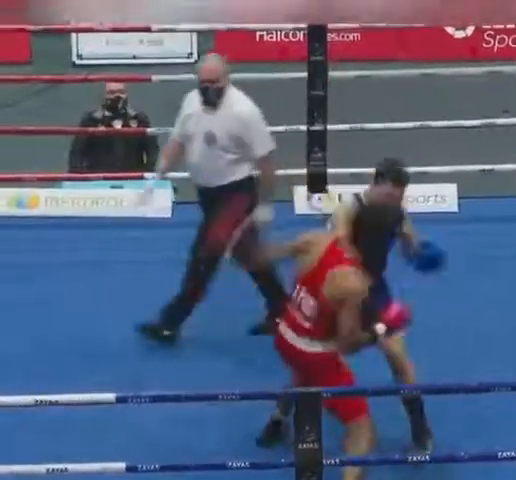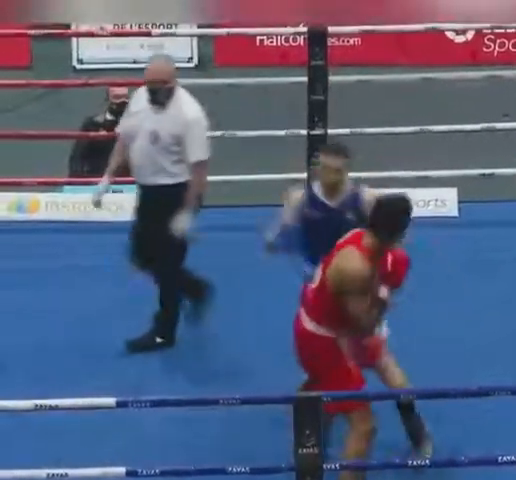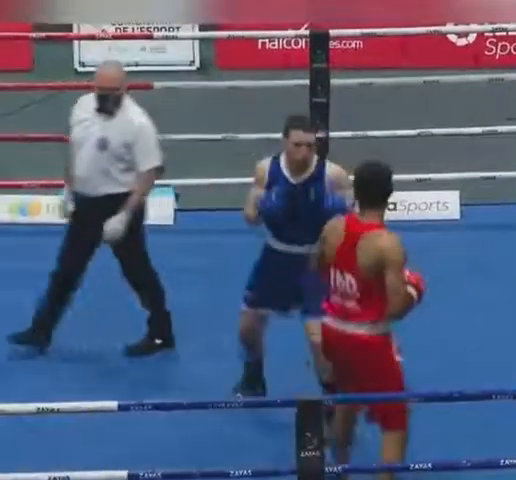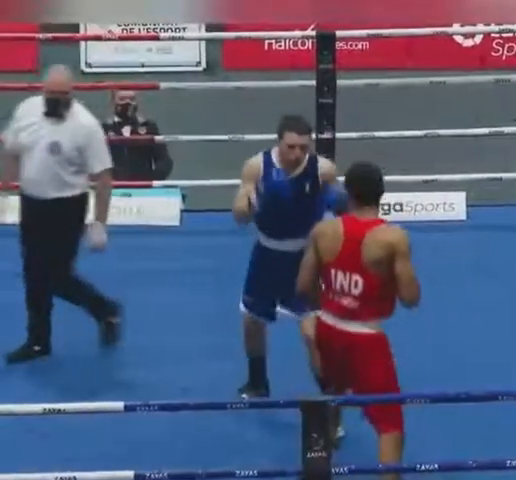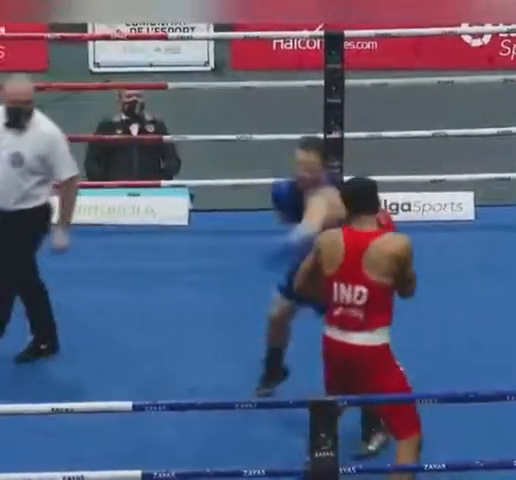
dt=0.3s
person 1, frame 1
left shoulder: (397, 211)
right shoulder: (350, 209)
left elbow: (409, 240)
left wrist: (419, 251)
left hip: (373, 286)
left knee: (397, 355)
left ankle: (420, 428)
right ankle: (281, 417)
person 1, frame 2
left shoulder: (366, 199)
right shoulder: (299, 199)
right elbow: (277, 242)
right wrist: (278, 237)
left knee: (379, 356)
left ankle: (415, 426)
person 1, frame 3
left shoulder: (332, 175)
right shoulder: (266, 169)
left elbow: (350, 212)
right elbow: (249, 211)
left wrist: (342, 215)
right wrist: (260, 211)
left hip: (313, 261)
right hip: (276, 256)
left knee: (318, 339)
right knee: (248, 326)
right ankle: (253, 381)
person 1, frame 4
left shoulder: (324, 169)
right shoulder: (256, 166)
left elbow: (340, 202)
right elbow: (239, 213)
left wrist: (340, 201)
right wrist: (259, 197)
left hip: (305, 257)
right hip: (267, 255)
right knee: (252, 323)
right ankle: (257, 383)
person 1, frame 5
left shoulder: (324, 195)
right shoulder: (298, 185)
left elbow: (310, 229)
left wrist: (298, 239)
right wrist: (284, 203)
right knee: (277, 315)
left ankle: (375, 426)
right ankle: (273, 371)
person 2, frame 1
left shoulder: (320, 241)
right shoulder: (354, 283)
left elbow: (280, 252)
right elbow: (347, 340)
right wrist: (379, 329)
left hip: (286, 335)
right hip: (315, 352)
left knee: (304, 380)
right knee: (361, 430)
person 2, frame 2
left shoulder: (359, 235)
right shoulder: (357, 269)
right elbow: (364, 326)
right wrist: (385, 290)
left hip: (311, 325)
right hip: (322, 339)
left knee: (325, 386)
right knee: (363, 425)
person 2, frame 3
left shoulder: (333, 228)
right shoulder: (388, 245)
left elbow: (315, 271)
right elbow: (396, 308)
right wrist: (412, 289)
left hip: (333, 332)
right hip: (370, 340)
left knee: (349, 398)
right knee: (396, 425)
person 2, frame 4
left shoulder: (324, 230)
right shoulder: (393, 238)
left elbow: (304, 287)
right elbow: (410, 298)
right wrist: (390, 279)
left hip: (328, 329)
right hip: (366, 338)
left knee: (333, 393)
right knee: (390, 427)
person 2, frame 5
left shoulder: (327, 240)
right shoulder: (397, 245)
left elbow: (301, 286)
right elbow: (408, 292)
left hip: (334, 343)
right hip: (373, 350)
right knee: (409, 435)
person 3, frame 1
left shoulder: (243, 112)
right shoulder: (192, 101)
left elbow: (264, 159)
right elbow: (177, 142)
left wrist: (264, 204)
right wrist: (156, 176)
left hip: (234, 194)
right hip: (210, 192)
left knee: (203, 258)
right knee: (245, 254)
left ankle: (170, 323)
right ankle: (280, 308)
person 3, frame 2
left shoulder: (189, 114)
right shoulder: (140, 98)
left elbow: (199, 167)
right elbow: (125, 139)
left wrist: (186, 212)
right wrist: (106, 177)
left hip: (173, 194)
right hip: (149, 191)
left knee: (166, 263)
right knee: (142, 255)
left ankle: (163, 332)
right ankle: (195, 289)
person 3, frame 3
left shoulder: (137, 122)
right shoulder: (82, 107)
left elbow: (147, 174)
left wrist: (124, 216)
right wrist: (70, 189)
left hip: (118, 205)
right hip: (86, 203)
left knee: (137, 270)
right knee: (66, 269)
left ankle: (161, 334)
right ankle: (40, 330)
person 3, frame 4
left shoulder: (86, 124)
right shoulder: (25, 110)
left elbow: (102, 177)
left wrist: (99, 224)
left hip: (67, 208)
right hip: (32, 205)
left knee: (57, 279)
right knee: (34, 277)
left ankle: (107, 312)
right ankle: (37, 341)
person 3, frame 5
left shoulder: (48, 133)
left elbow: (69, 181)
left wrist: (63, 228)
left hip: (29, 217)
right knee: (25, 280)
right ankle: (45, 340)
